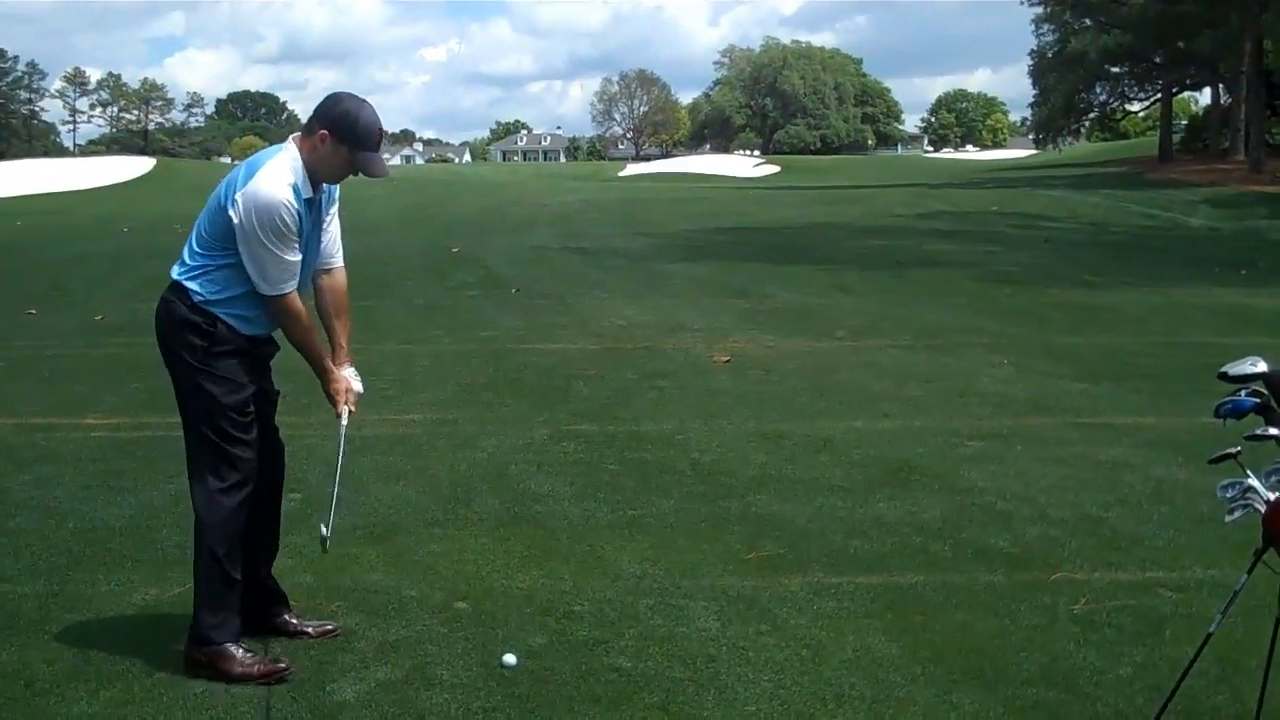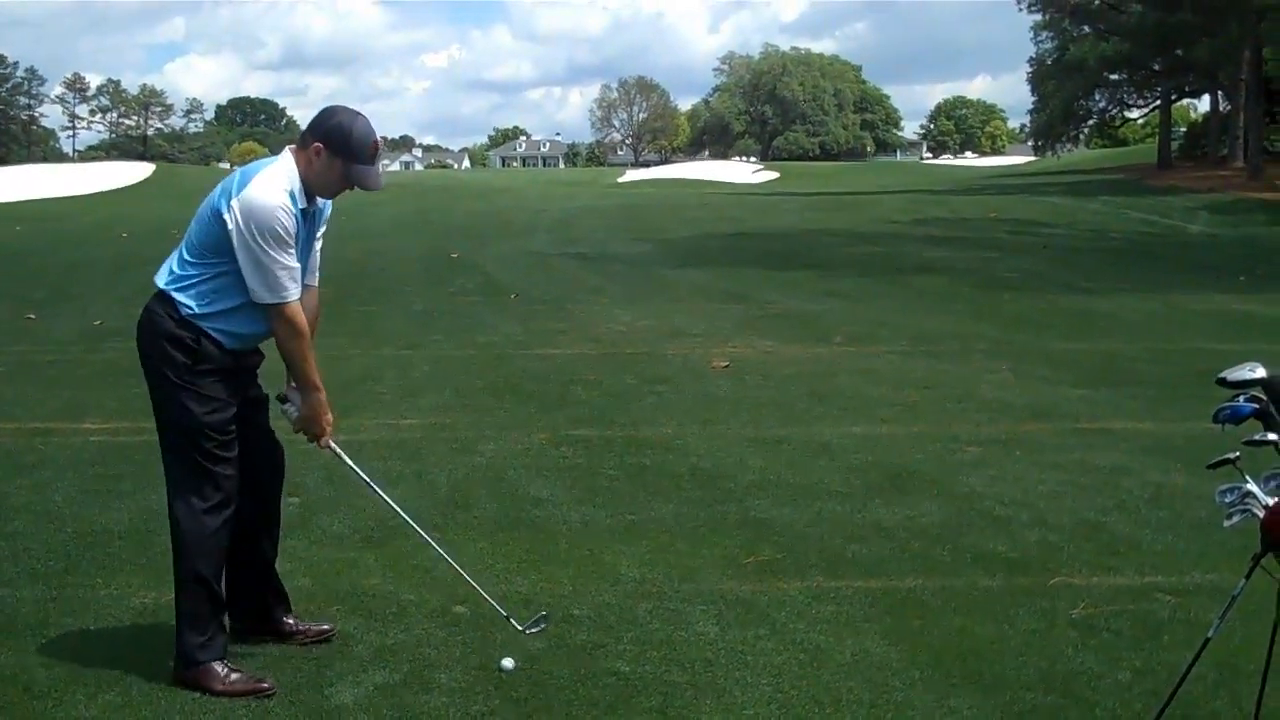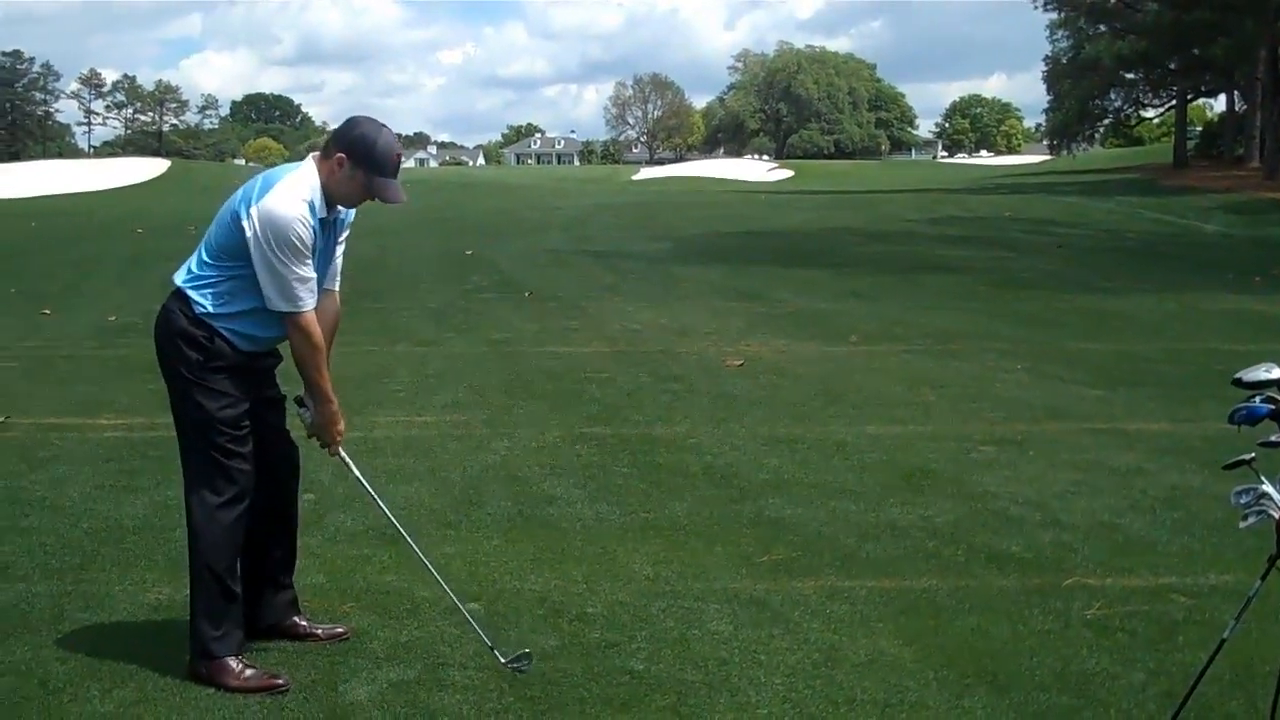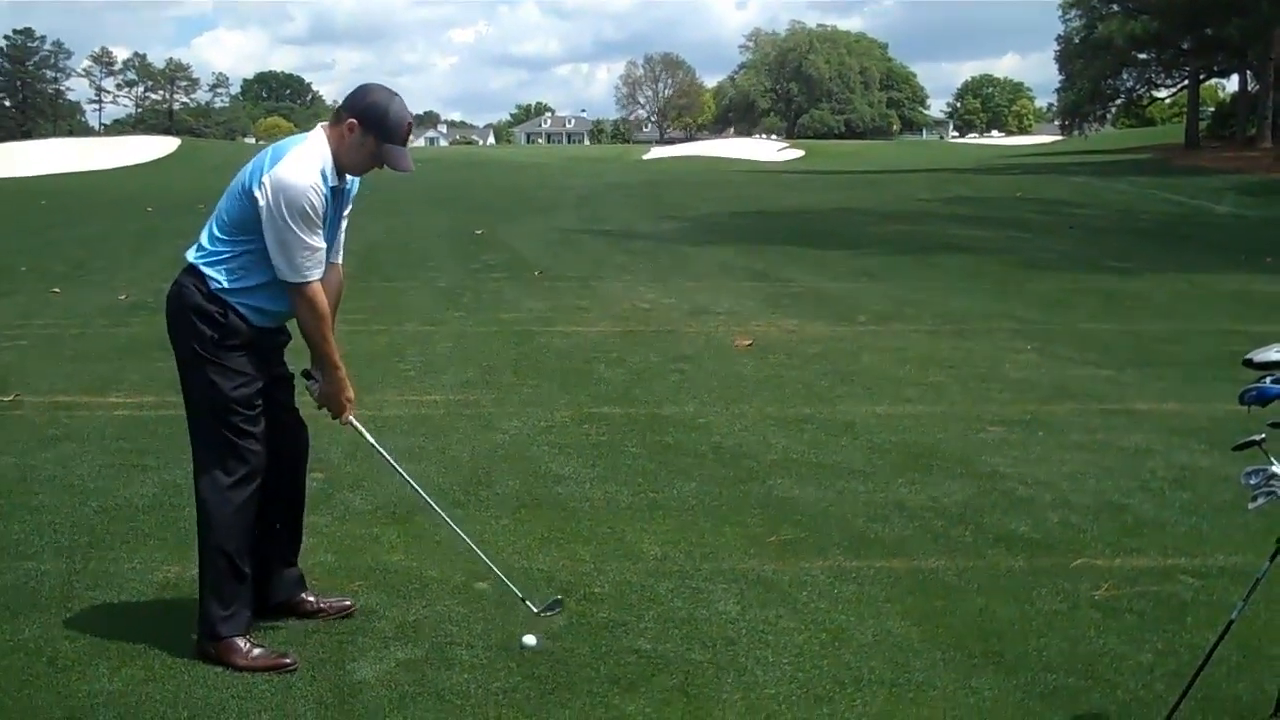
dt=0.5s
person 1, frame 1
left shoulder: (321, 184)
right shoulder: (268, 193)
left elbow: (330, 271)
right elbow: (284, 299)
left wrist: (343, 360)
right wrist: (324, 374)
left hip: (243, 332)
right hip: (202, 329)
left knee: (263, 469)
right knee: (227, 473)
left ankle: (259, 606)
right ankle: (214, 637)
person 1, frame 2
left shoulder: (313, 199)
right shoulder: (265, 200)
left elbow: (306, 294)
right elbow: (284, 313)
left wrist: (303, 387)
right wrist: (314, 395)
left hip: (229, 345)
right hip: (184, 342)
left knee: (261, 471)
right knee: (208, 490)
left ankle: (258, 609)
right ankle: (199, 654)
person 1, frame 3
left shoulder: (335, 206)
right shoulder: (283, 209)
left elbow: (326, 299)
right elbow: (300, 320)
left wrist: (319, 393)
right wrist: (326, 403)
left hip: (246, 343)
right hip: (199, 341)
left knee: (277, 472)
right knee: (224, 485)
left ankle: (271, 608)
right ankle: (214, 649)
person 1, frame 4
left shoulder: (338, 176)
right shoulder: (296, 178)
left elbow: (330, 272)
right elbow: (305, 291)
left wrist: (324, 366)
right wrist: (334, 374)
left hip: (253, 320)
right hip: (211, 318)
left knee: (286, 449)
right knee: (235, 464)
left ankle: (277, 588)
right ankle: (223, 629)
